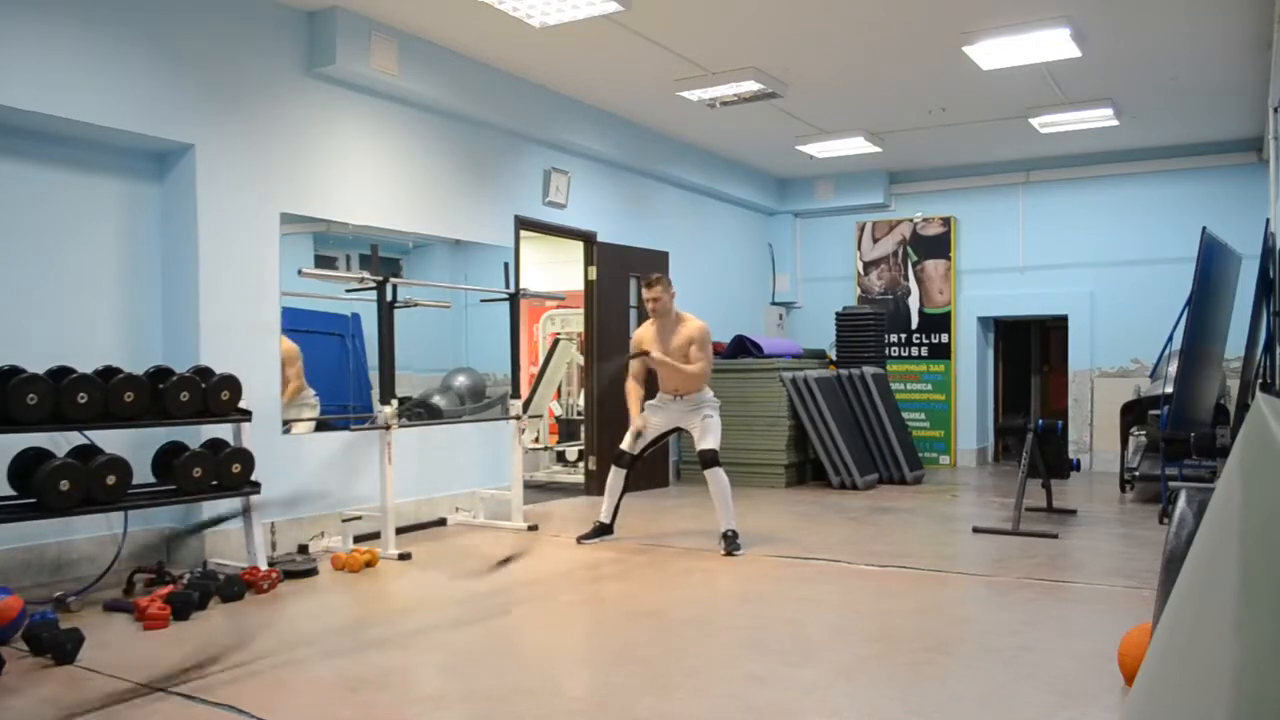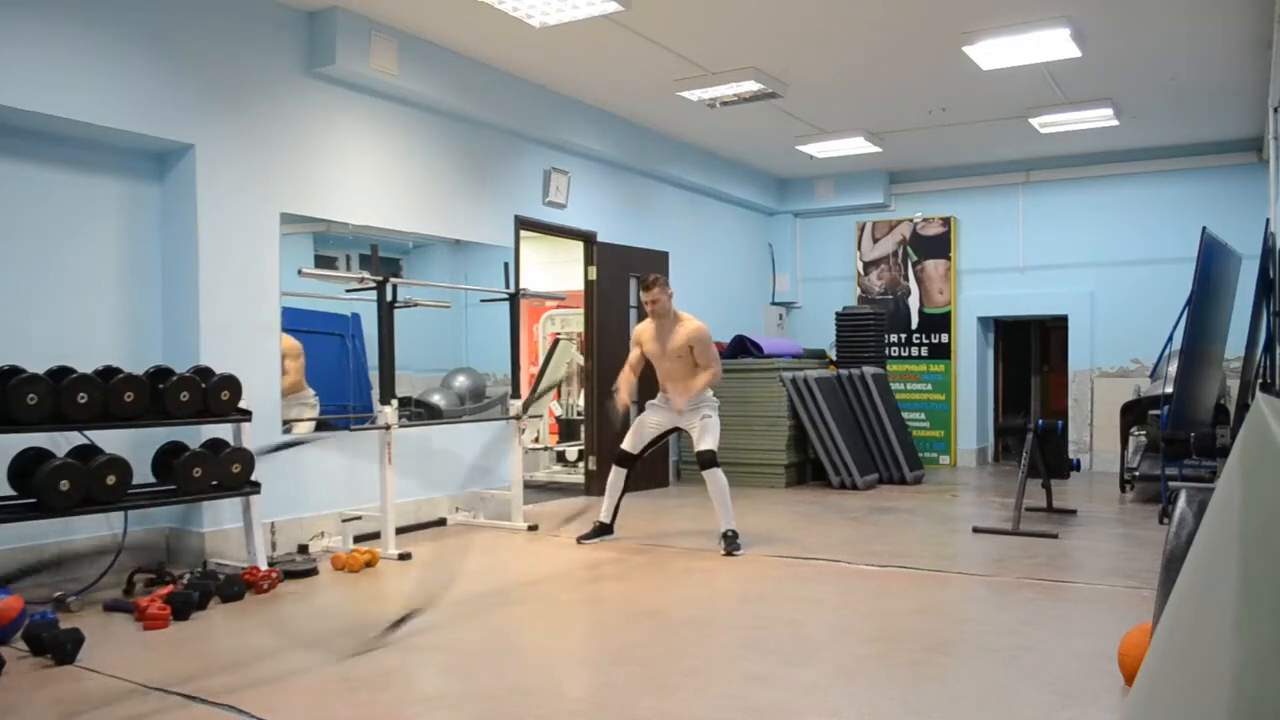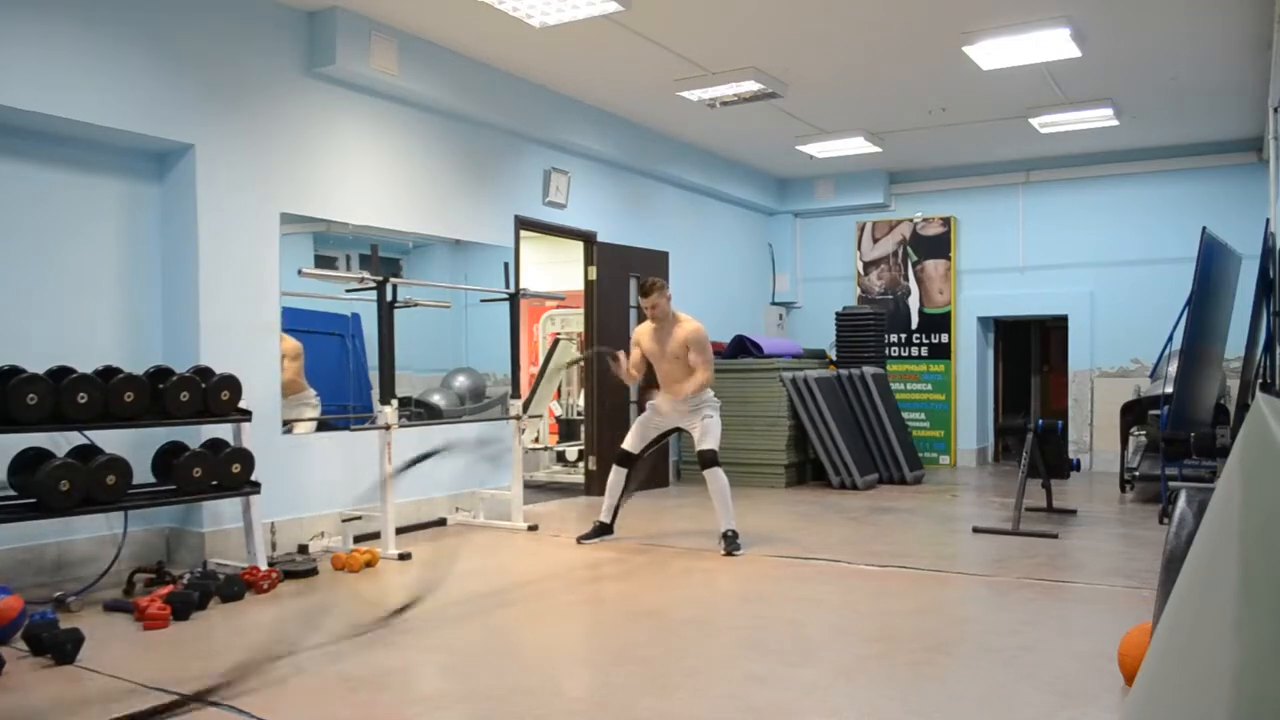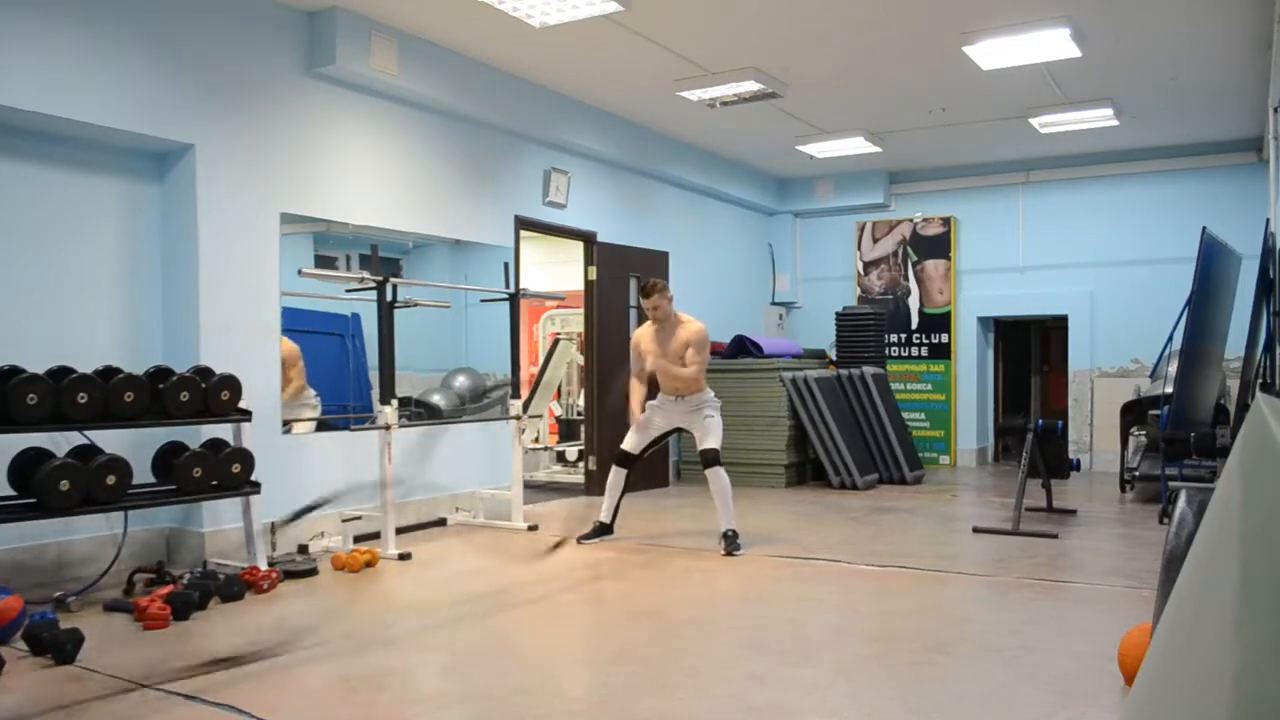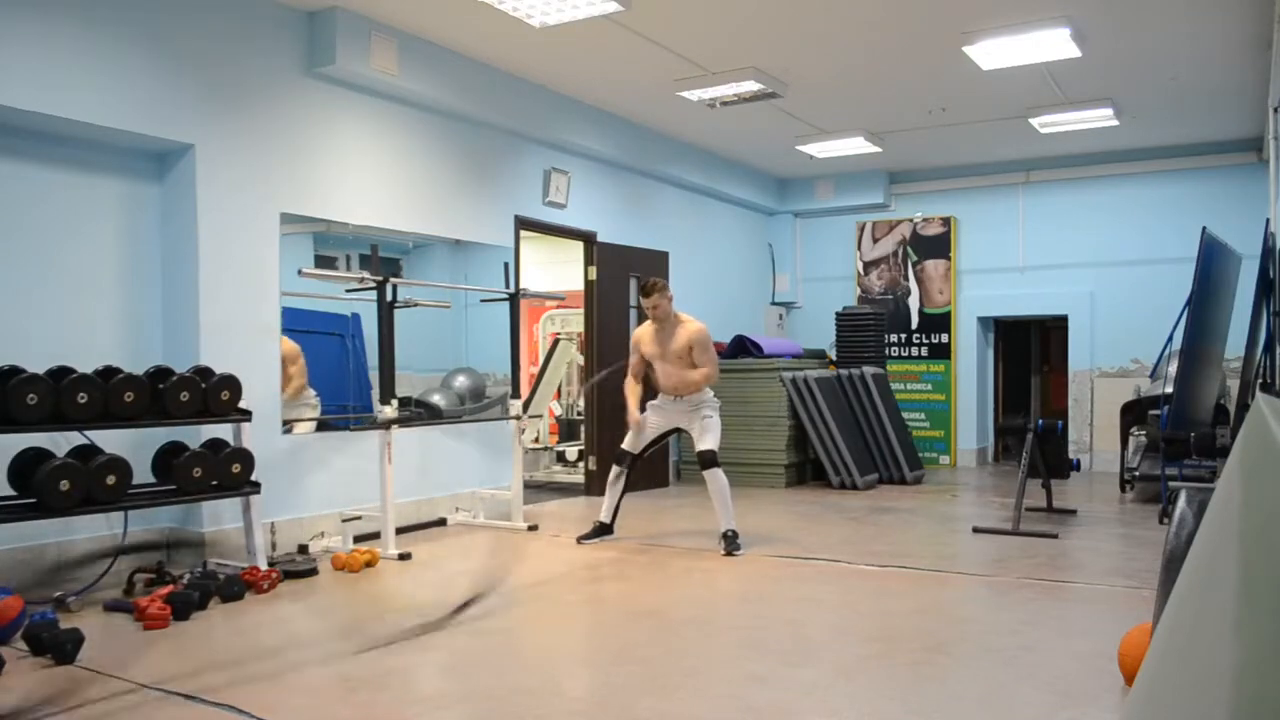
dt=0.1s
person 1, frame 1
left shoulder: (696, 329)
right shoulder: (642, 334)
left elbow: (702, 373)
right elbow: (635, 380)
left wrist: (666, 362)
right wrist: (636, 417)
left hip: (698, 404)
right hip: (664, 404)
left knee: (710, 461)
right knee: (621, 458)
left ankle: (729, 532)
right ankle: (605, 524)
person 1, frame 2
left shoulder: (694, 329)
right shoulder: (641, 331)
left elbow: (714, 370)
right elbow: (630, 370)
left wrist: (685, 395)
right wrist: (623, 391)
left hip: (698, 405)
right hip: (662, 404)
left knee: (707, 461)
right knee: (621, 458)
left ankle: (729, 532)
right ankle: (605, 523)
person 1, frame 3
left shoulder: (692, 331)
right shoulder: (641, 333)
left elbow: (704, 374)
right elbow: (634, 377)
left wrist: (676, 397)
right wrist: (623, 369)
left hip: (698, 405)
right hip: (663, 406)
left knee: (708, 461)
right knee: (622, 458)
left ankle: (729, 532)
right ankle: (605, 523)
person 1, frame 4
left shoulder: (694, 331)
right shoulder: (641, 335)
left elbow: (696, 374)
right elbow: (638, 378)
left wrist: (661, 366)
right wrist: (636, 410)
left hip: (700, 405)
right hip: (664, 405)
left knee: (710, 460)
right knee: (622, 458)
left ankle: (729, 532)
right ankle: (605, 523)
person 1, frame 5
left shoulder: (694, 331)
right shoulder: (640, 334)
left elbow: (711, 373)
right elbow: (633, 377)
left wrist: (675, 375)
right wrist: (632, 410)
left hip: (699, 405)
right hip: (663, 405)
left knee: (708, 461)
right knee: (622, 458)
left ankle: (729, 532)
right ankle: (605, 523)
